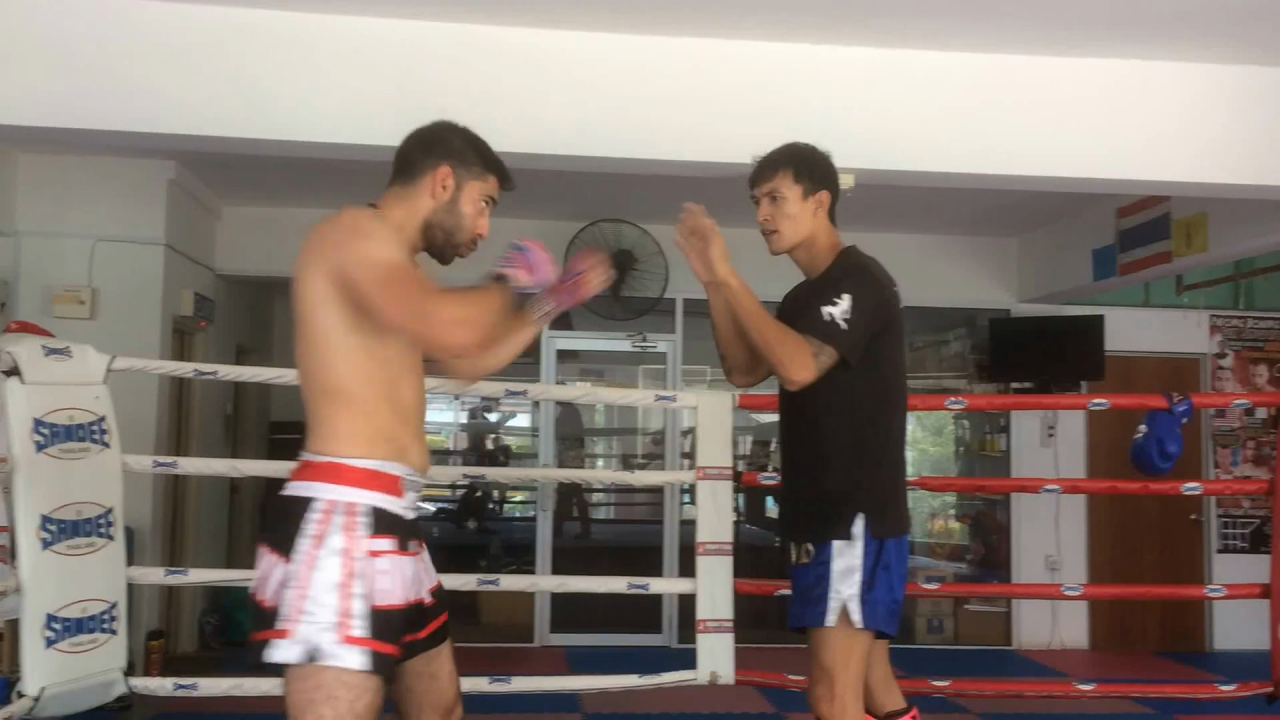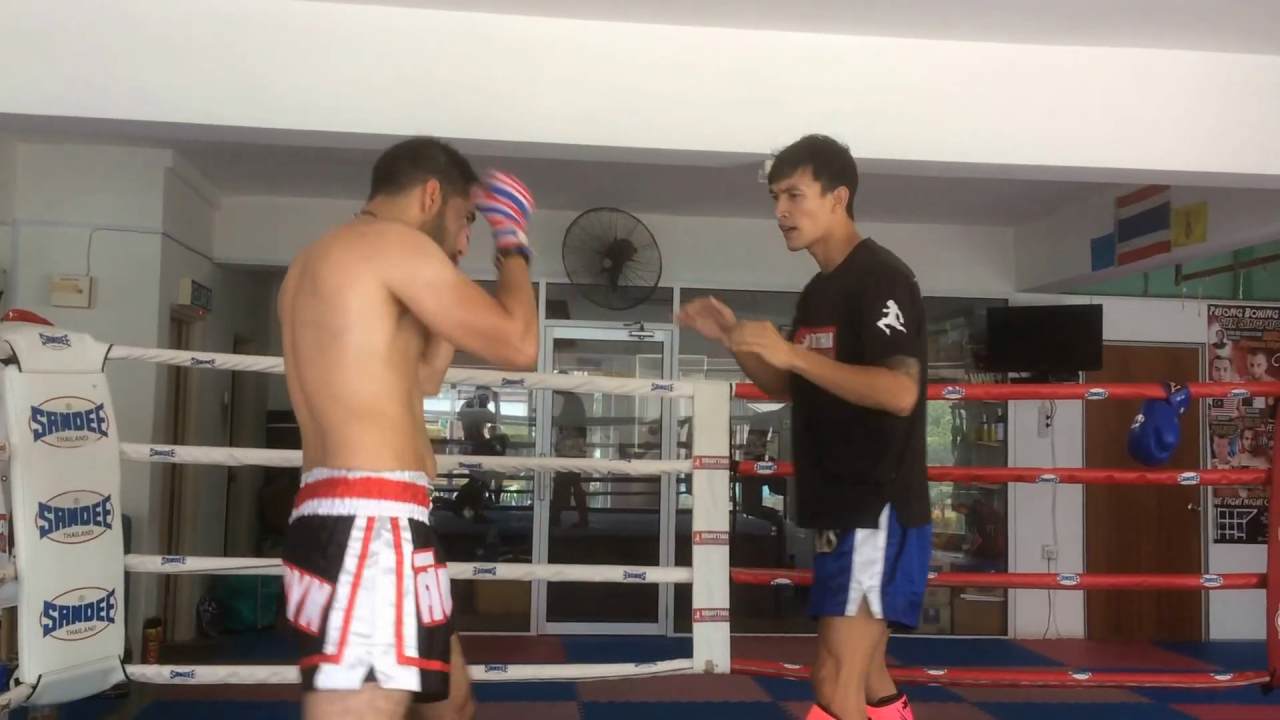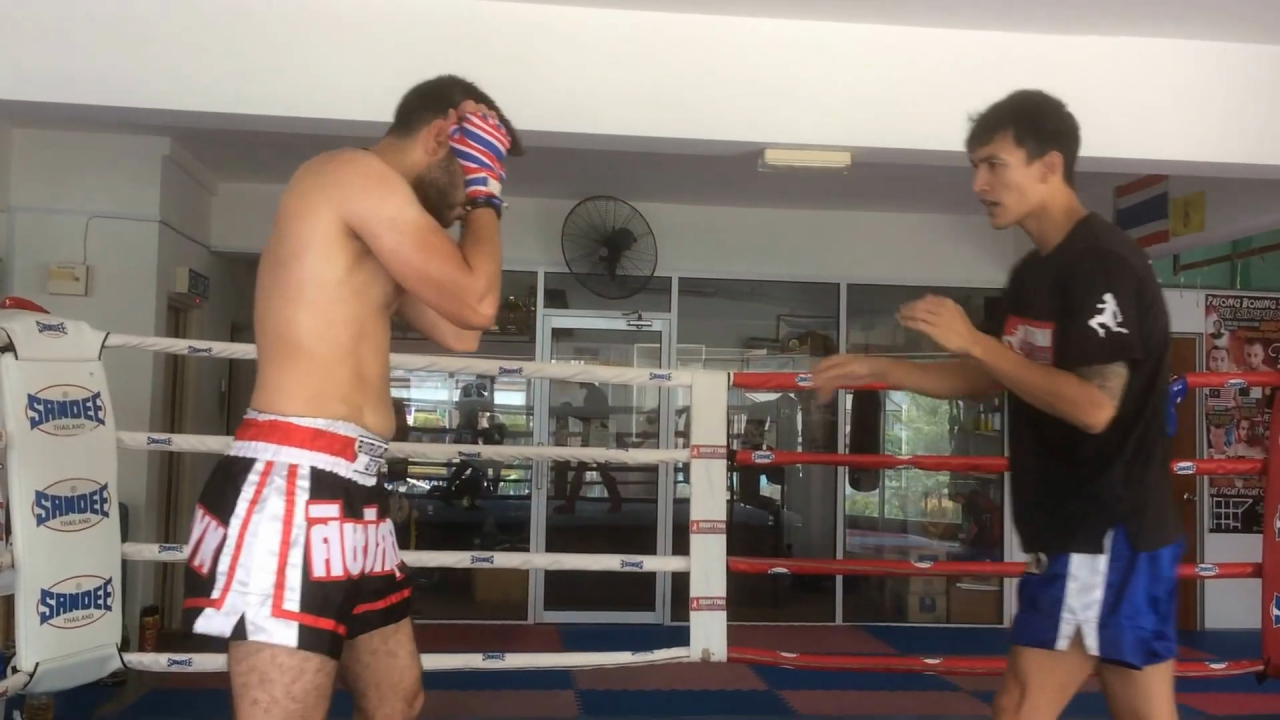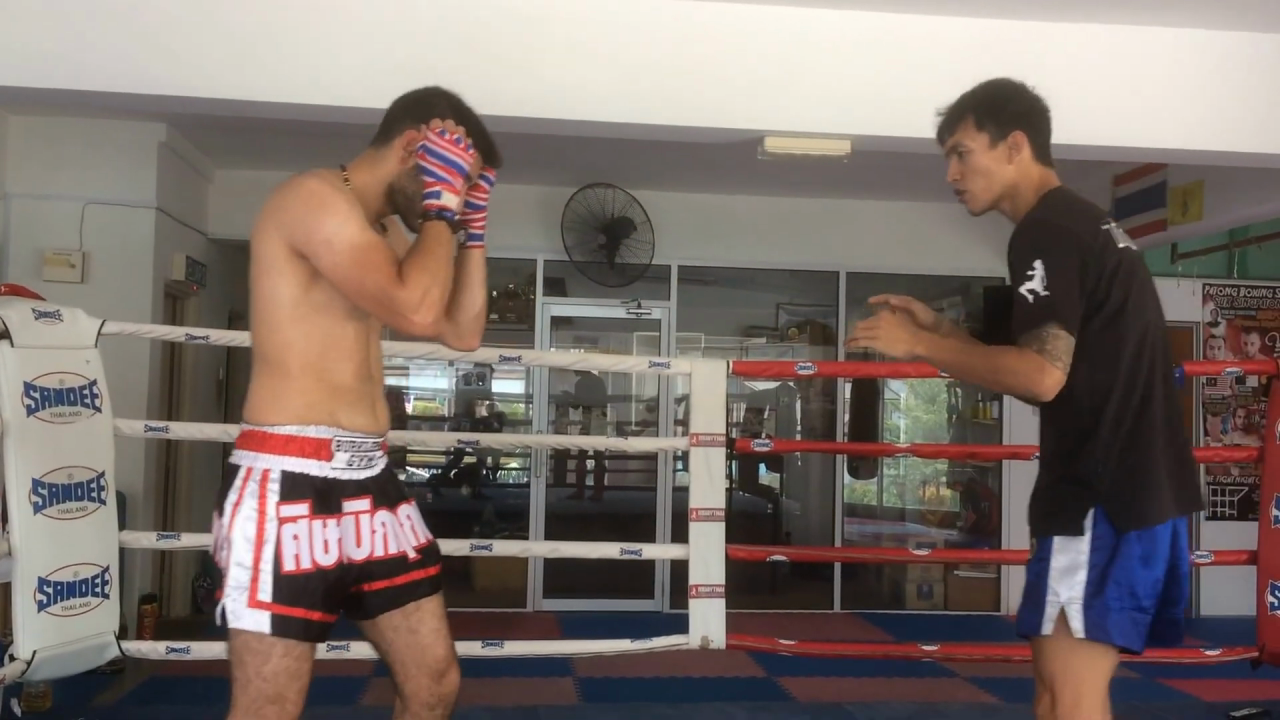
dt=1s
person 1, frame 1
left shoulder: (399, 264)
right shoulder: (354, 234)
left elbow: (469, 361)
right elbow: (452, 332)
left wrist: (548, 299)
right wrist: (516, 281)
left hip: (381, 523)
right hip: (341, 520)
person 1, frame 2
left shoulder: (321, 261)
right shoulder: (391, 243)
right elbow: (516, 344)
left wrist: (443, 295)
right wrist: (511, 237)
left hip: (342, 523)
right hip: (370, 529)
person 1, frame 3
left shoulder: (364, 213)
right shoulder: (359, 172)
left elbow: (458, 333)
right elbow: (475, 302)
left wrist: (471, 206)
right wrist: (486, 190)
left hip: (344, 489)
right hip: (293, 482)
person 1, frame 4
left shoulder: (379, 235)
right shoulder: (315, 198)
left elbow: (463, 331)
right elbow: (414, 310)
left wrist: (470, 225)
right wrist: (442, 202)
left hip: (367, 482)
right hip: (287, 483)
person 2, frame 1
left shoulder: (860, 280)
right shoulder: (804, 296)
left elbow: (797, 368)
right elbow: (744, 371)
left wrist: (729, 278)
right wrist: (712, 284)
left hip: (854, 514)
right hip: (831, 510)
person 2, frame 2
left shoulder: (882, 277)
right shoulder: (818, 291)
left elbow: (899, 392)
right elbow: (781, 385)
left wrist: (792, 353)
right wrist: (728, 334)
left hip: (877, 506)
right hip: (842, 505)
person 2, frame 3
left shoulder: (1104, 263)
right shoulder: (1035, 271)
left elbow: (1095, 405)
right elbow: (979, 378)
left wrist: (975, 342)
right wrist: (876, 370)
left hip: (1104, 528)
right hip: (1089, 525)
person 2, frame 4
left shoulder: (1046, 233)
right shoulder: (1086, 227)
left elbow: (1042, 375)
left wrist: (919, 346)
right wrist: (940, 329)
left hip: (1103, 497)
right hip: (1138, 492)
